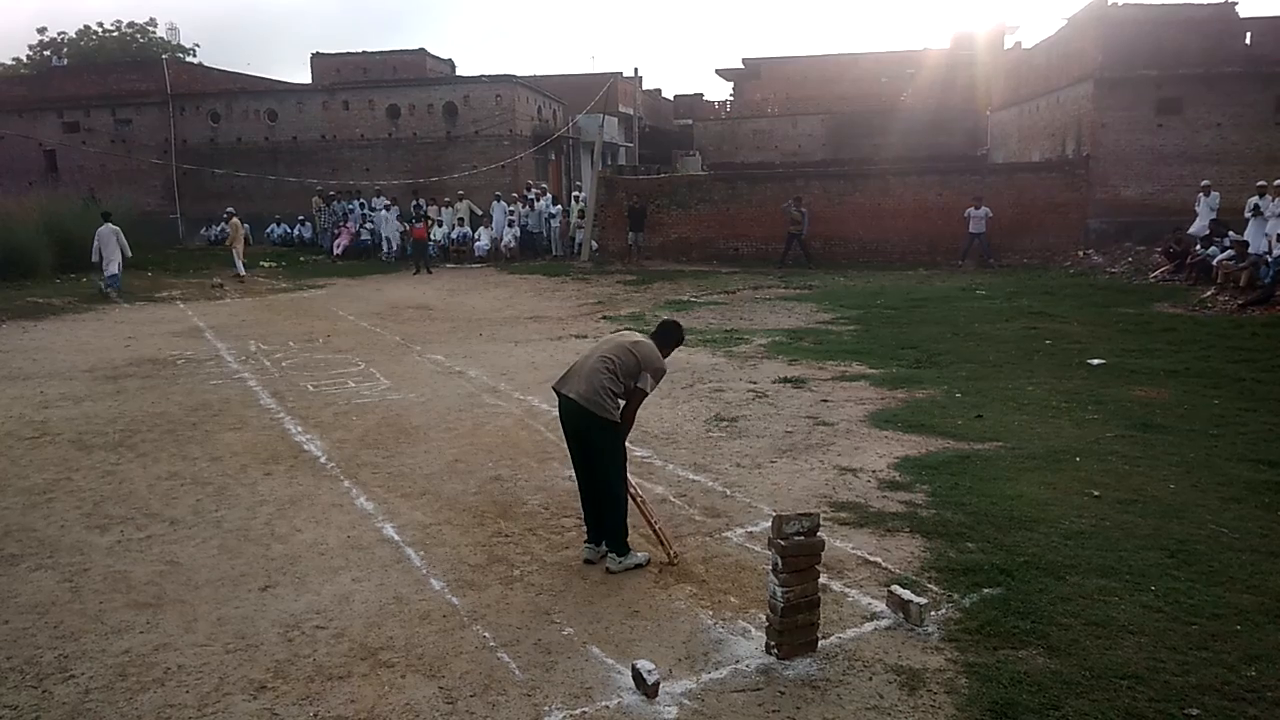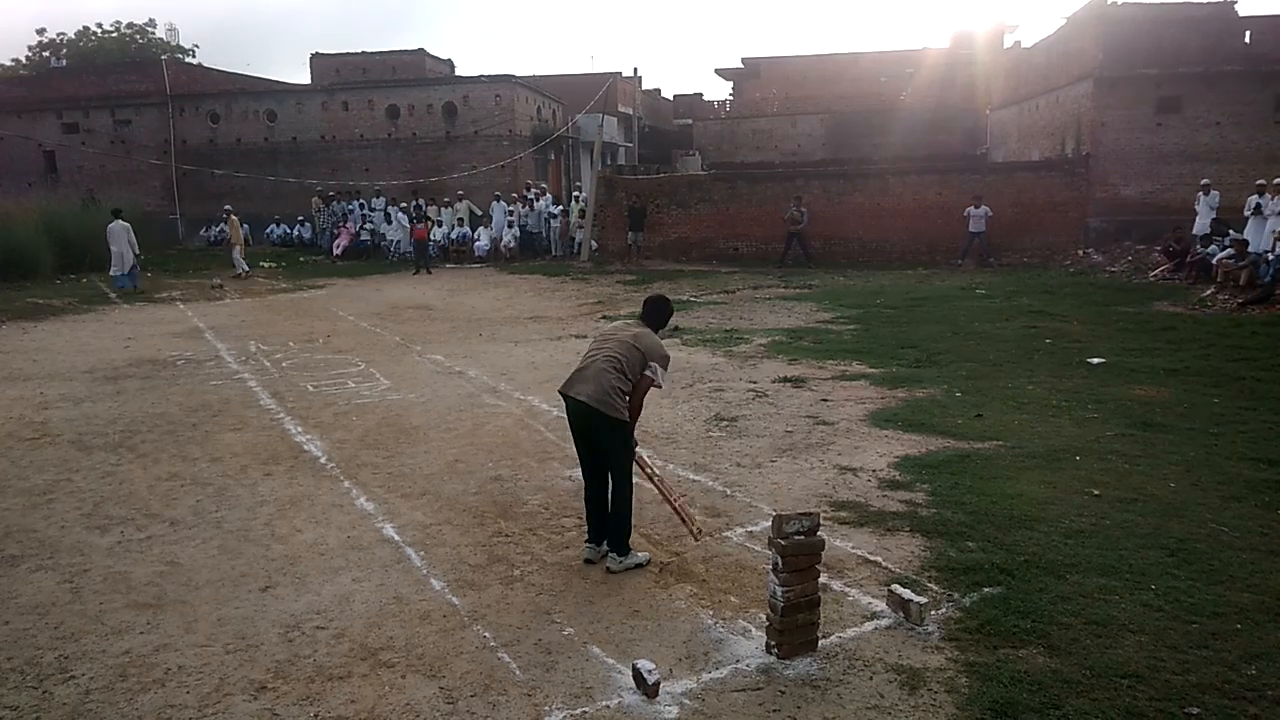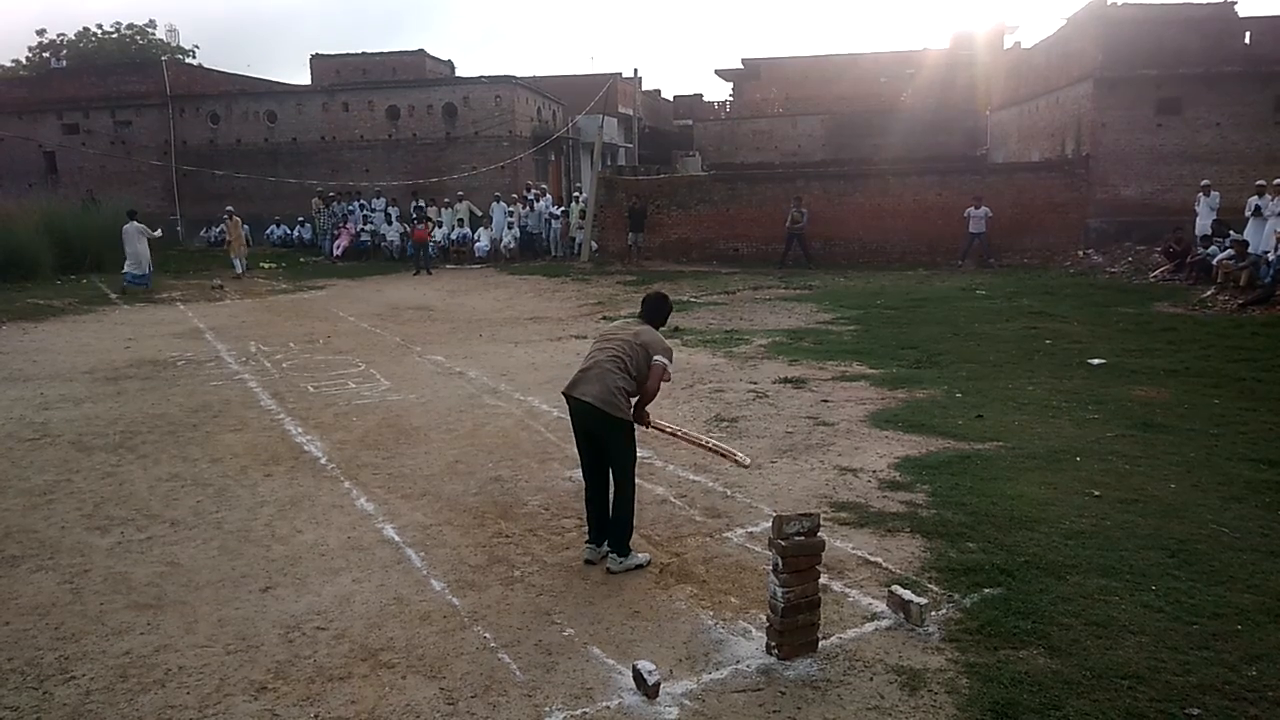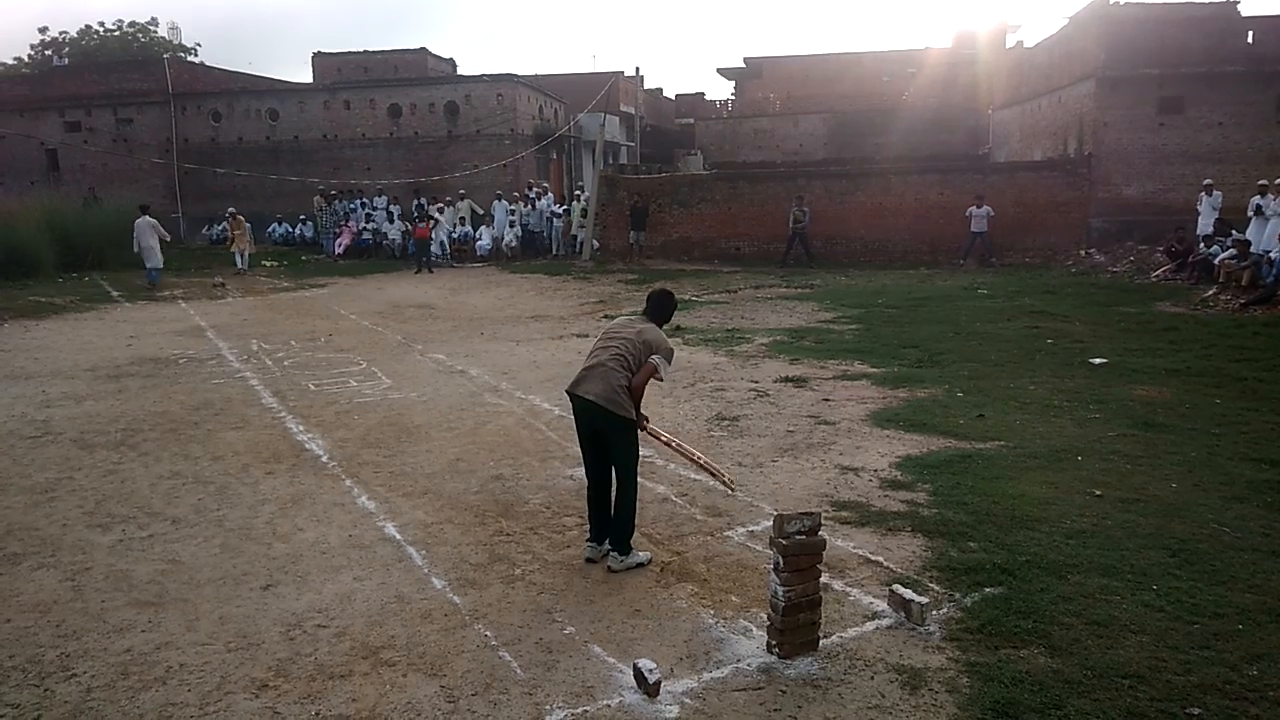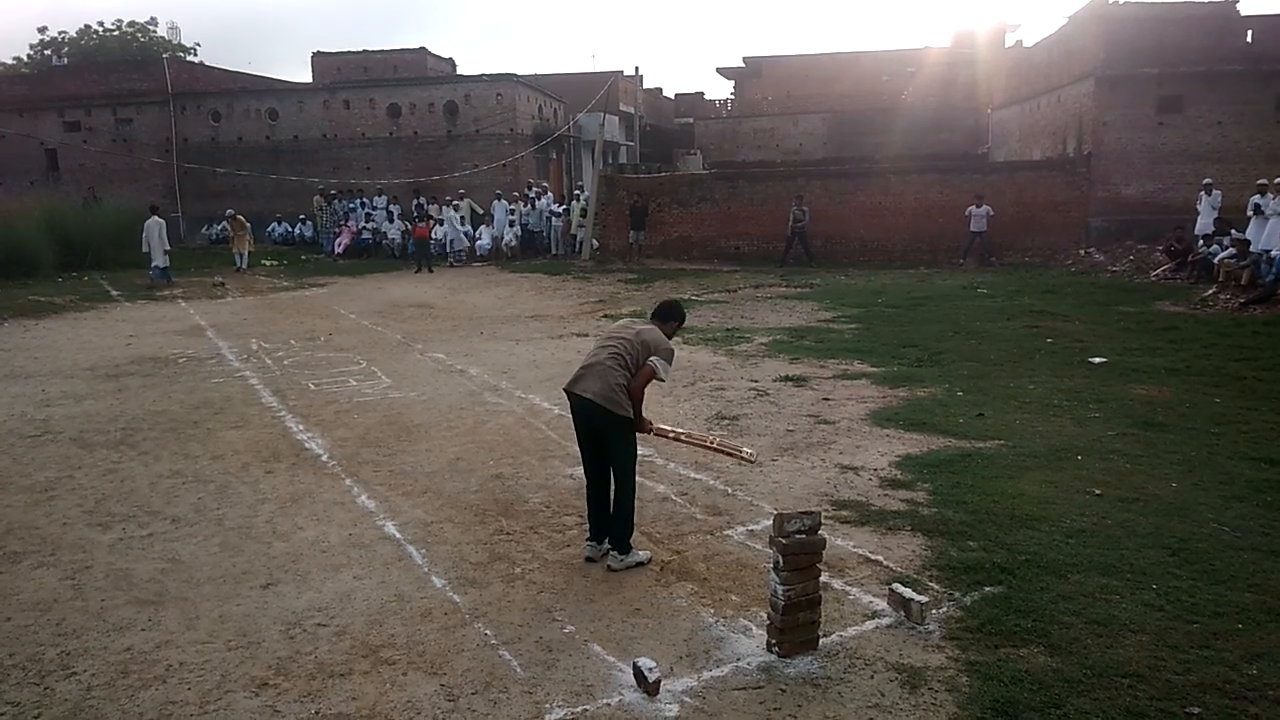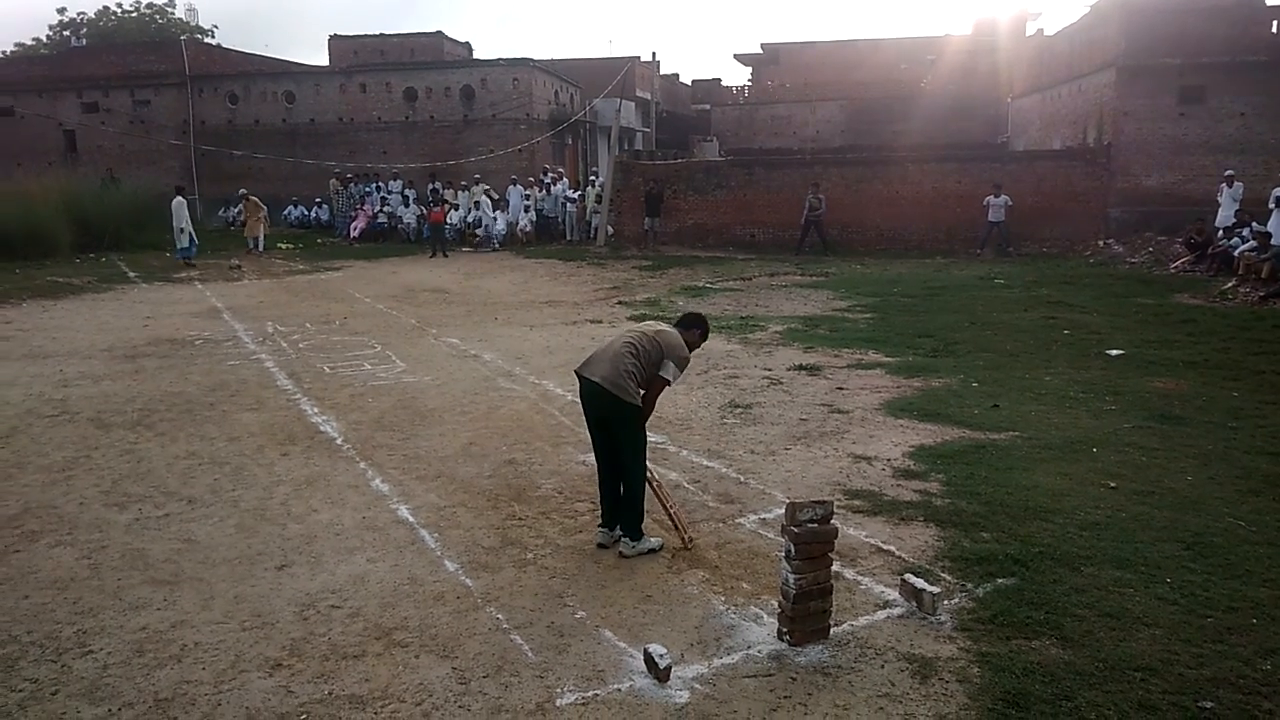
dt=0.3s
person 1, frame 1
left shoulder: (626, 337)
right shoulder: (656, 363)
right elbow: (630, 410)
right wrist: (617, 444)
left hip: (567, 397)
right hip: (595, 407)
left knee: (588, 479)
right knee: (614, 484)
left ankle: (594, 544)
right ankle: (618, 554)
person 1, frame 2
left shoulder: (615, 328)
right shoulder: (658, 351)
right elbow: (636, 400)
right wrist: (627, 435)
left hip: (573, 397)
right hip: (605, 408)
left knee: (593, 478)
right knee: (621, 483)
left ankle: (594, 543)
right ankle: (619, 553)
person 1, frame 3
left shoulder: (615, 327)
right shoulder: (660, 346)
right elbow: (651, 387)
left wrist: (630, 407)
right wrist: (638, 410)
left hip: (577, 398)
right hip: (609, 408)
left knee: (594, 479)
right knee: (623, 484)
left ankle: (595, 544)
right ankle: (619, 554)
person 1, frame 4
left shoulder: (619, 322)
right shoulder: (662, 346)
right elbow: (636, 385)
right wrist: (636, 415)
left hip: (580, 396)
right hip: (612, 406)
left knee: (597, 478)
right knee: (626, 482)
left ankle: (596, 543)
right ankle: (620, 553)
person 1, frame 5
left shoulder: (624, 324)
right shoulder: (663, 347)
right elbow: (635, 386)
left wrist: (631, 416)
right wrist: (638, 419)
left hip: (578, 393)
right hip: (609, 405)
left knee: (595, 476)
right knee: (624, 481)
left ankle: (596, 541)
right ankle: (620, 552)
person 1, frame 6
left shoulder: (651, 327)
right shoulder: (680, 351)
right elbow: (650, 395)
left wrist: (633, 428)
right wrist: (636, 428)
left hip: (588, 380)
right hip: (617, 390)
left knee: (607, 463)
right knee: (633, 468)
left ankle: (607, 528)
right ankle: (632, 538)
